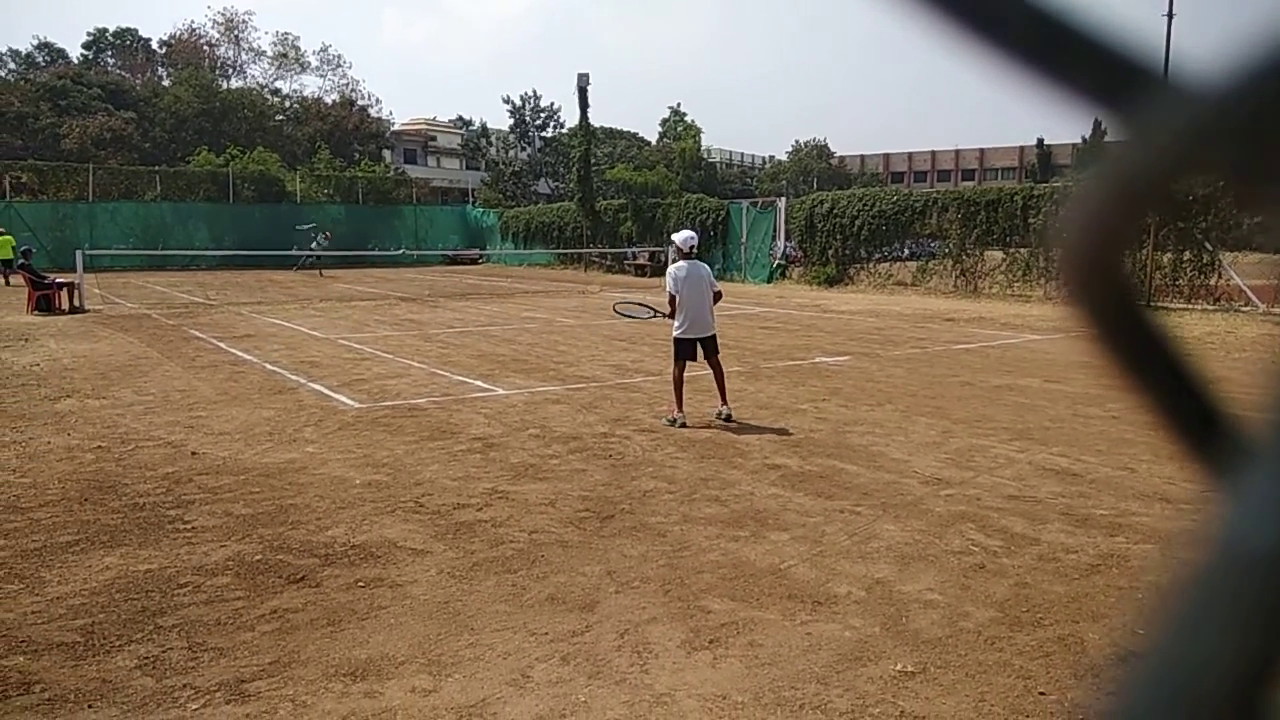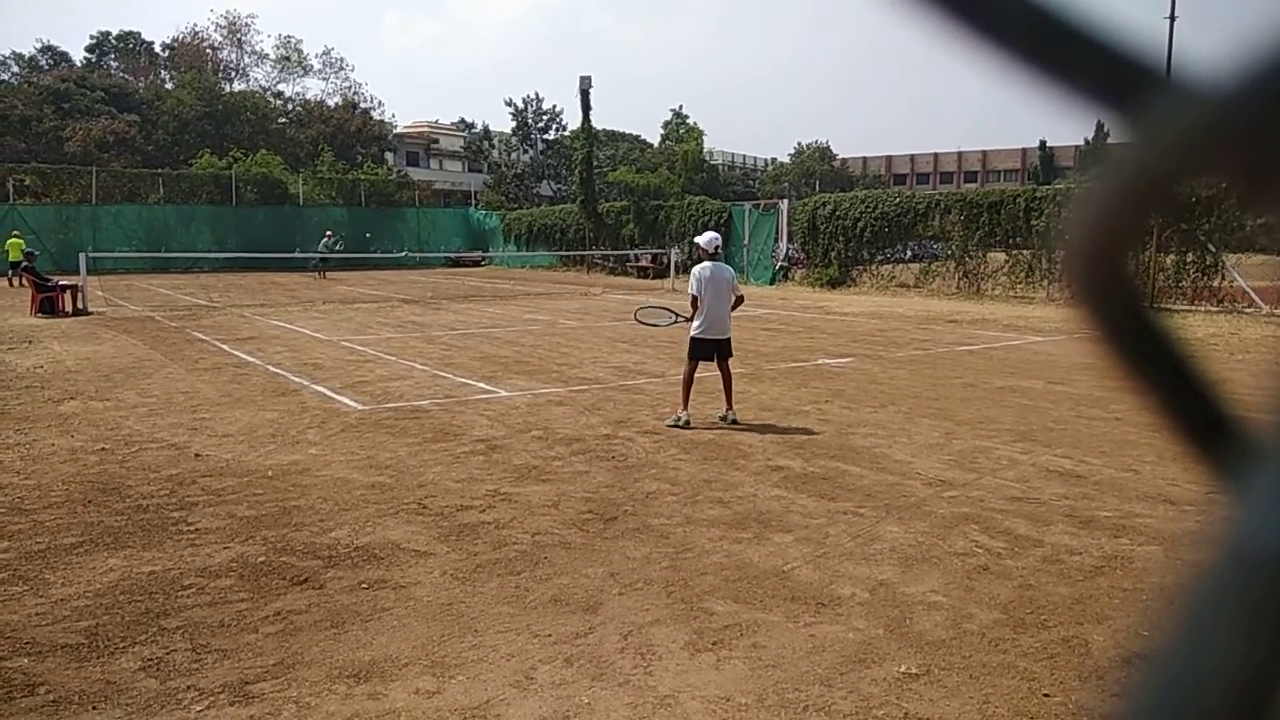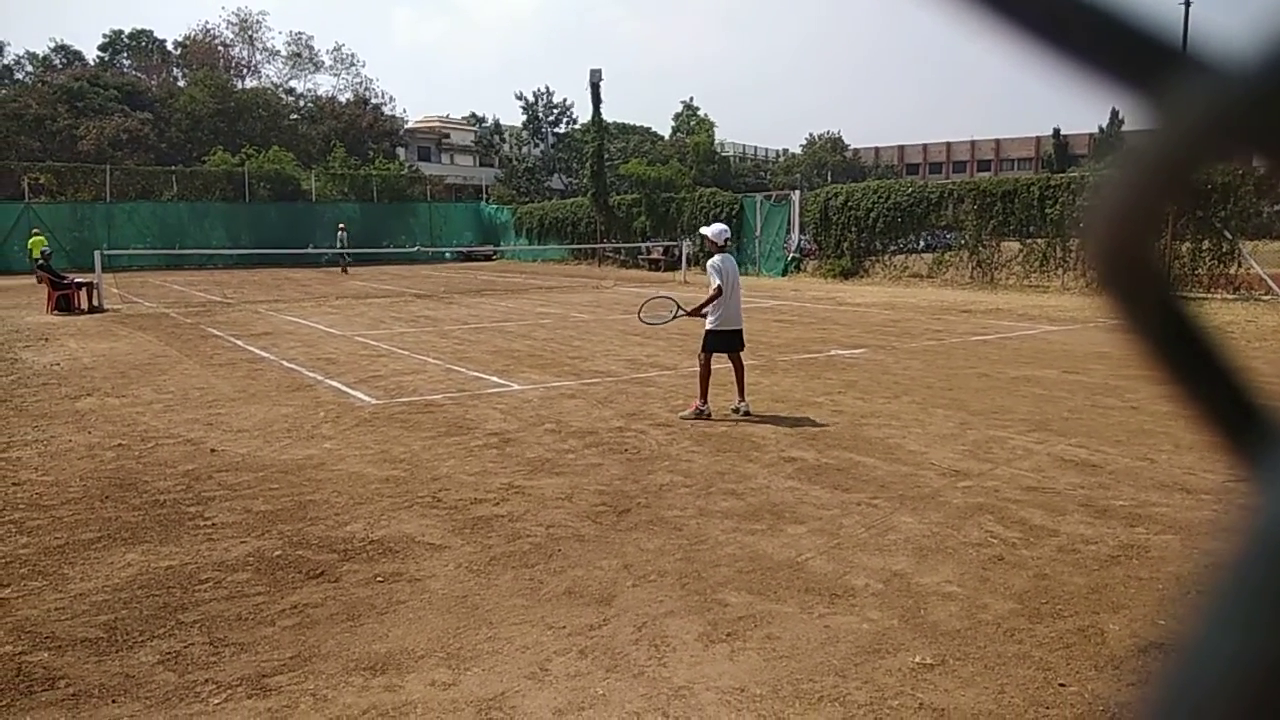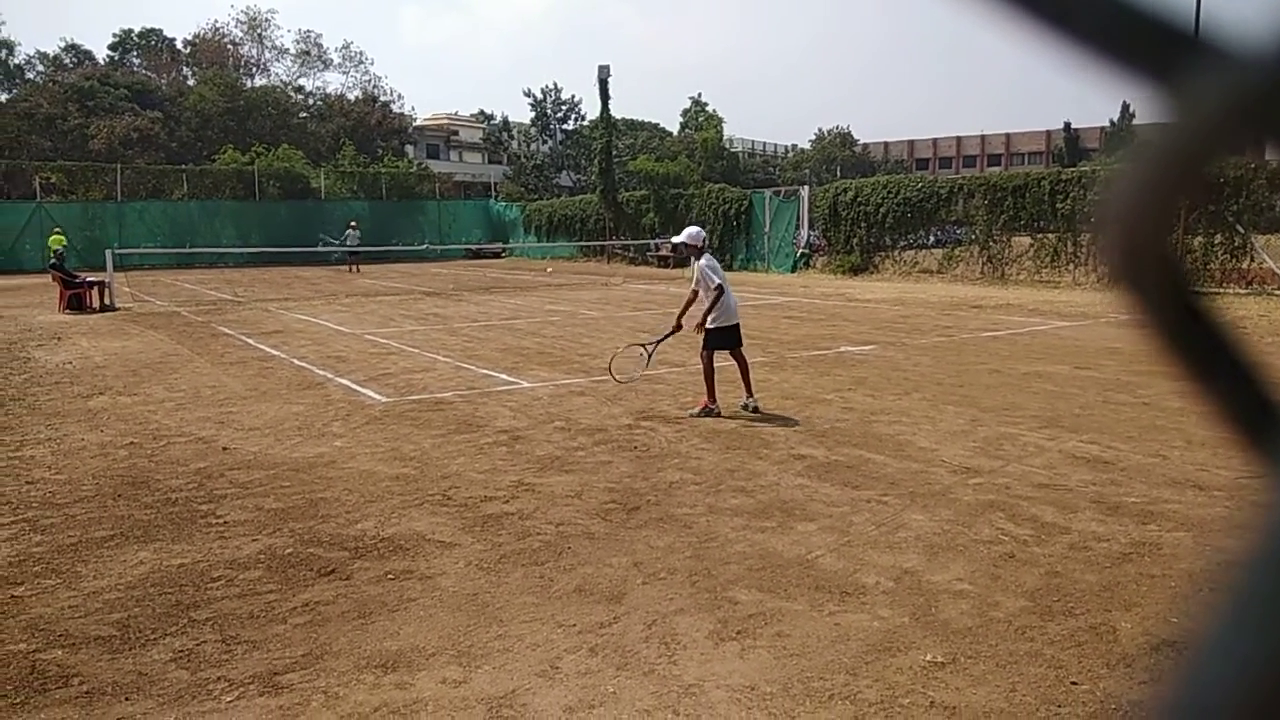
dt=0.5s
person 1, frame 1
left shoulder: (674, 270)
right shoulder: (704, 268)
left elbow: (672, 298)
right elbow: (718, 294)
left wrist: (672, 312)
left hip: (684, 326)
right hip: (707, 325)
left knee: (679, 366)
right knee: (714, 362)
left ankle: (678, 413)
right ankle: (724, 406)
person 1, frame 2
left shoulder: (698, 270)
right shoulder: (728, 271)
left elbow: (694, 300)
right elbow: (740, 298)
left wrist: (695, 314)
left hip: (702, 327)
right hip: (723, 327)
left knee: (691, 366)
right knee: (723, 365)
left ankle: (683, 412)
right ankle: (729, 411)
person 1, frame 3
left shoulder: (713, 263)
right shoulder: (731, 261)
left elbow: (717, 291)
left wrist: (699, 307)
left hip: (719, 320)
right hip: (735, 319)
left knee: (704, 358)
right knee: (735, 357)
left ankle: (702, 405)
right ankle: (742, 402)
person 1, frame 4
left shoulder: (703, 264)
right shoulder: (701, 263)
left elbow: (719, 290)
right elbow: (694, 293)
left wrist: (704, 316)
right wrist: (679, 318)
left hip: (719, 317)
right hip: (730, 315)
left knee: (706, 356)
right knee: (737, 353)
left ankle: (711, 404)
right ankle: (750, 398)
